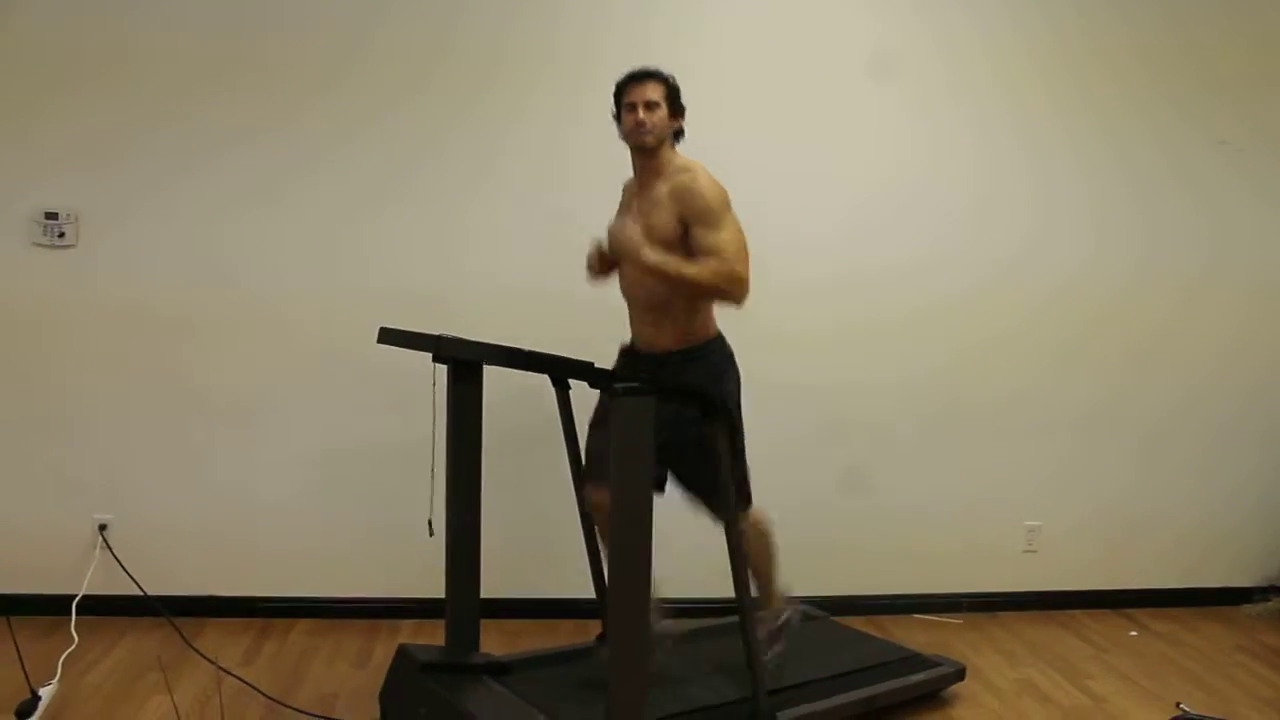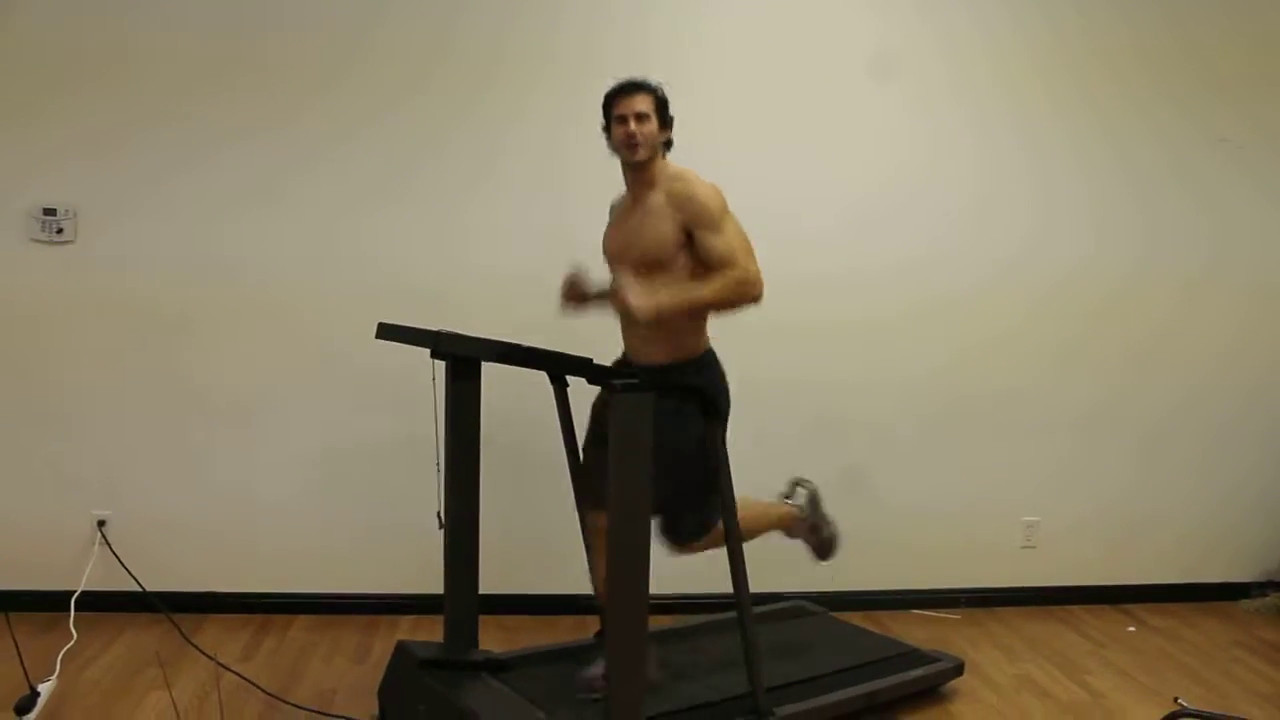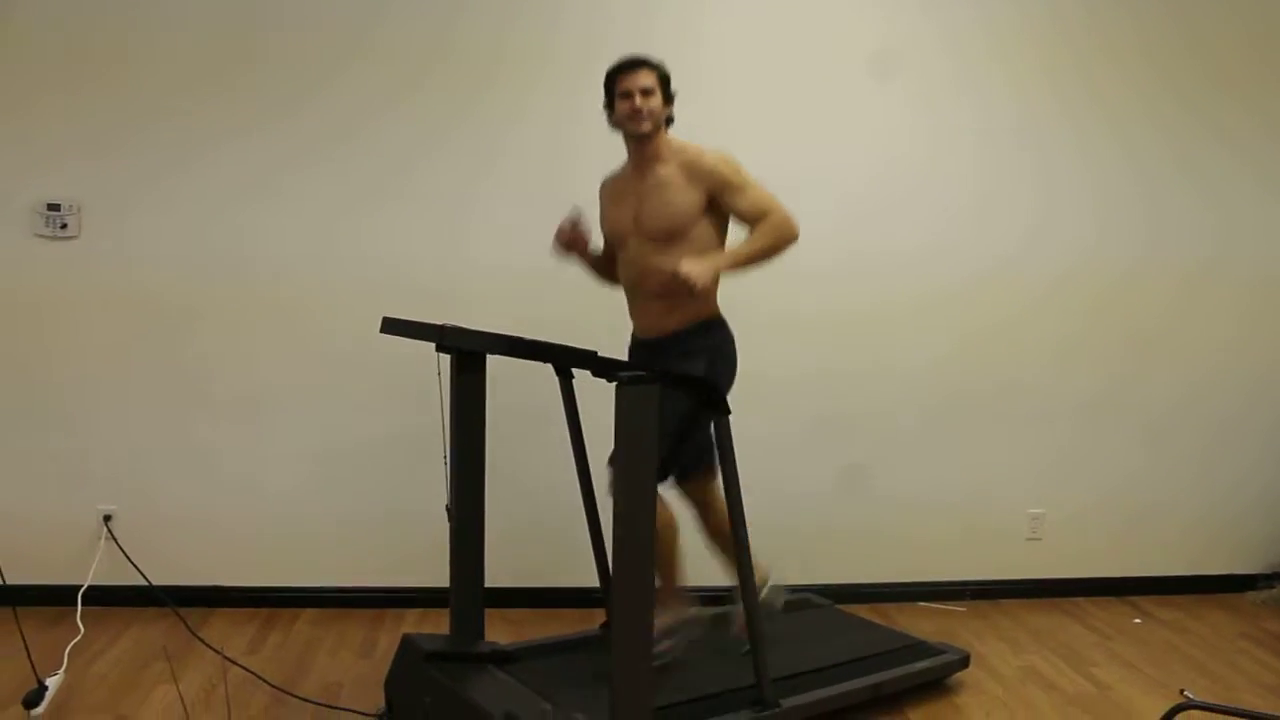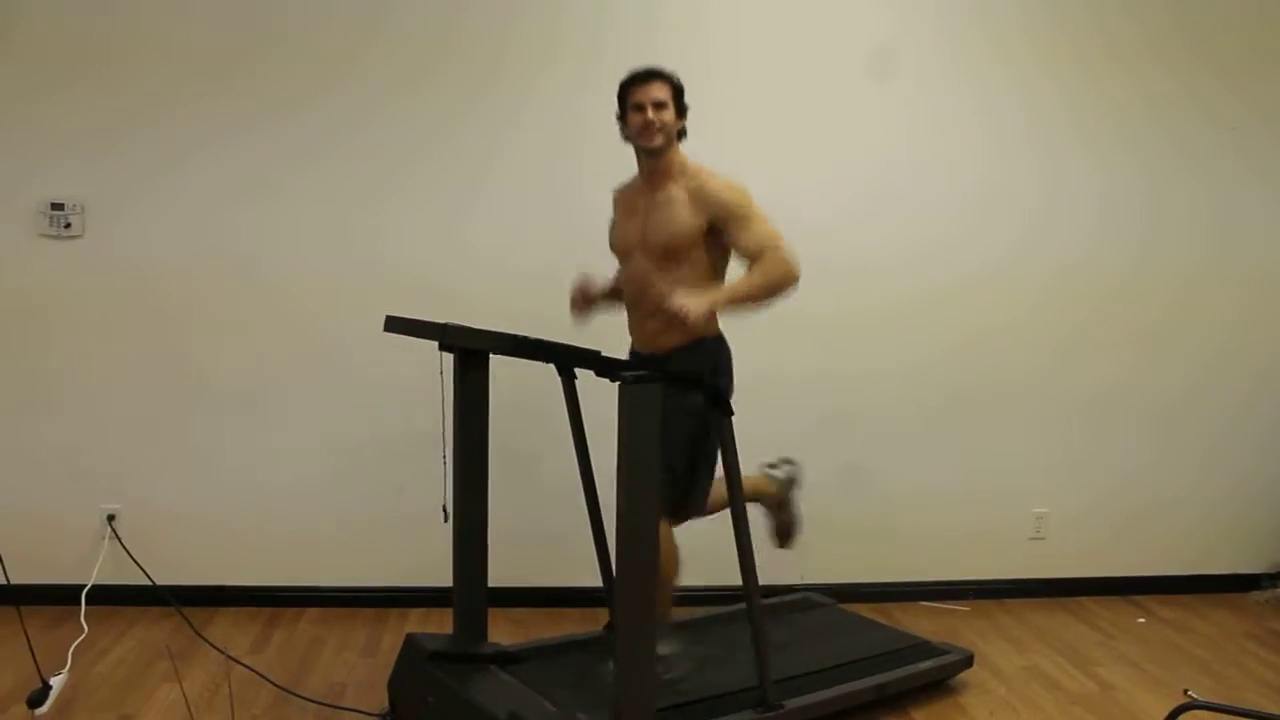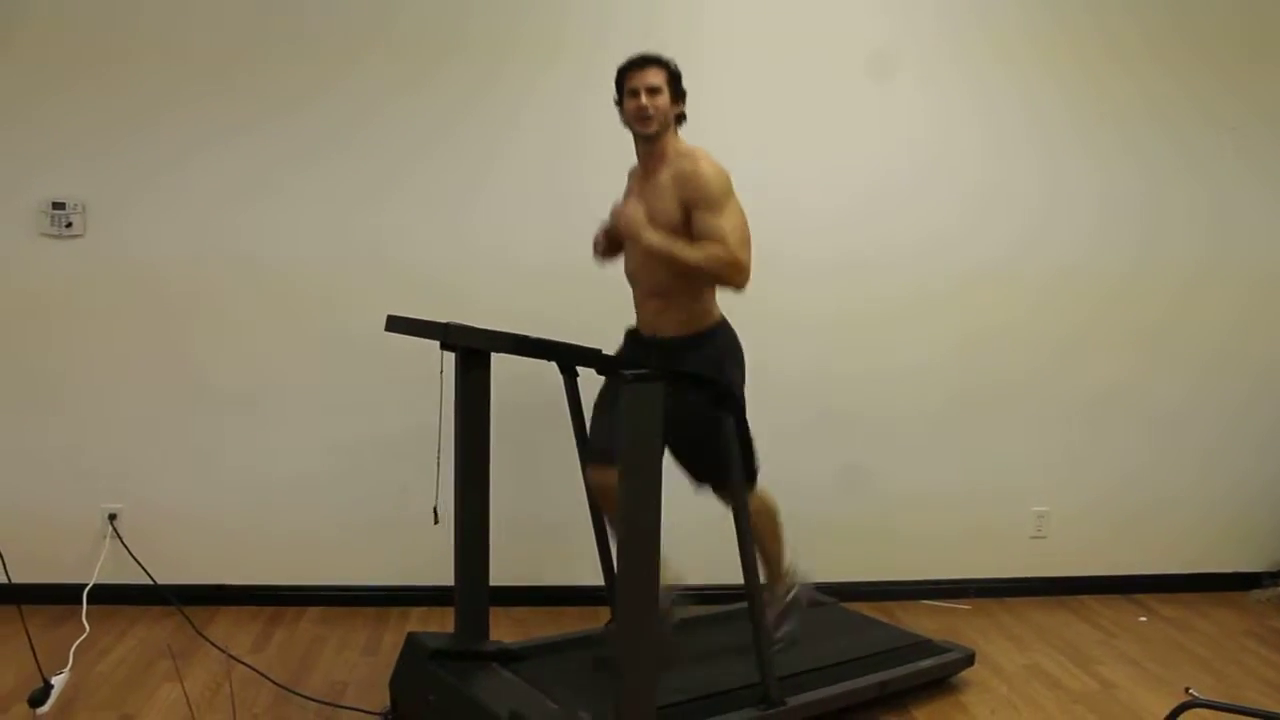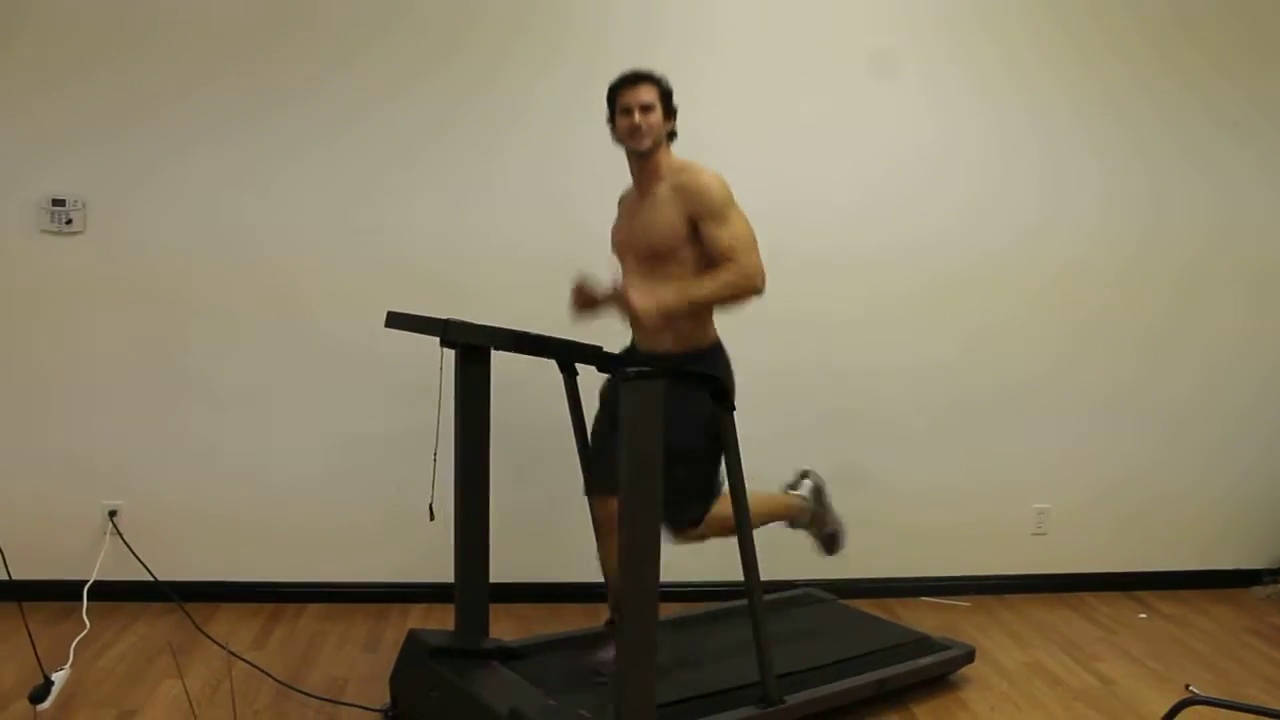
dt=0.2s
person 1, frame 1
left shoulder: (696, 188)
right shoulder: (633, 190)
left elbow: (735, 283)
left wrist: (646, 255)
right wrist: (614, 260)
left hip: (697, 366)
right hip: (638, 361)
left knee: (726, 506)
right knee: (600, 493)
left ankle: (773, 610)
person 1, frame 2
left shoulder: (694, 196)
right shoulder: (622, 208)
left elbow: (748, 282)
left wrist: (657, 300)
right wrist: (600, 293)
left hip: (690, 381)
right hip: (632, 374)
left knee: (690, 532)
right knee: (601, 520)
left ankle: (794, 511)
person 1, frame 3
left shoulder: (704, 167)
right shoulder: (612, 187)
left elbow: (782, 226)
left wrist: (714, 263)
right wrist: (582, 250)
left hip: (699, 348)
right hip: (647, 350)
right knee: (696, 483)
left ankle: (669, 610)
right ankle: (754, 586)
person 1, frame 4
left shoulder: (712, 192)
right shoulder: (624, 197)
left elbow: (782, 269)
left wrist: (709, 300)
right wrist: (601, 292)
left hip: (696, 366)
right hip: (644, 363)
right knee: (681, 495)
left ankle: (657, 639)
right ankle: (771, 483)
person 1, frame 5
left shoulder: (701, 172)
right shoulder: (639, 176)
left elbow: (736, 268)
left wrist: (647, 240)
right wrist: (619, 241)
left hip: (701, 351)
right hip: (642, 345)
left knee: (731, 486)
right knee: (602, 476)
left ankle: (782, 589)
person 1, frame 6
left shoulder: (701, 187)
right shoulder: (628, 203)
left elbow: (751, 275)
left wrist: (663, 298)
right wrist: (610, 295)
left hip: (695, 371)
right hip: (637, 365)
left knee: (689, 521)
right knee: (606, 508)
left ankle: (799, 502)
